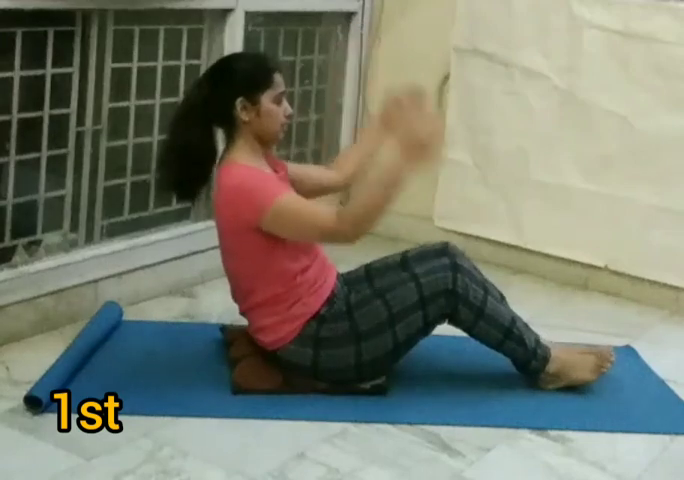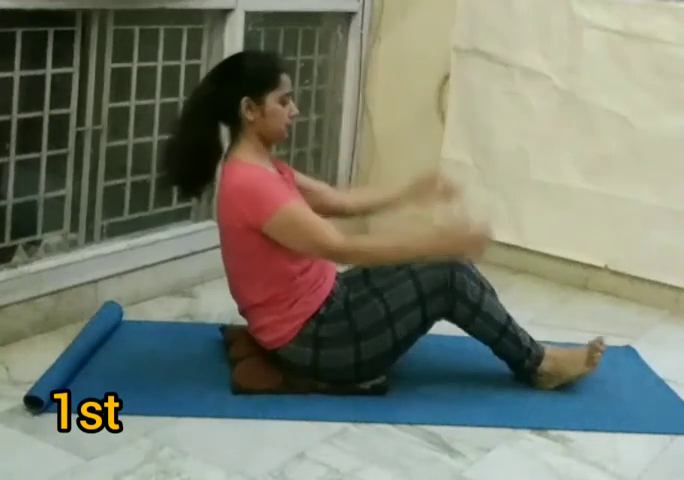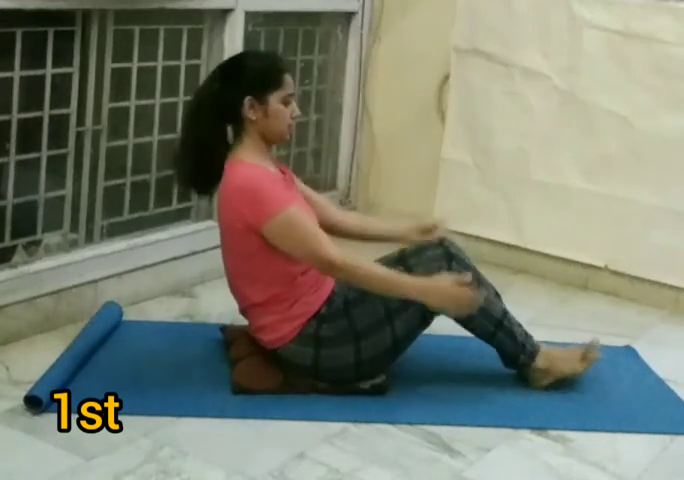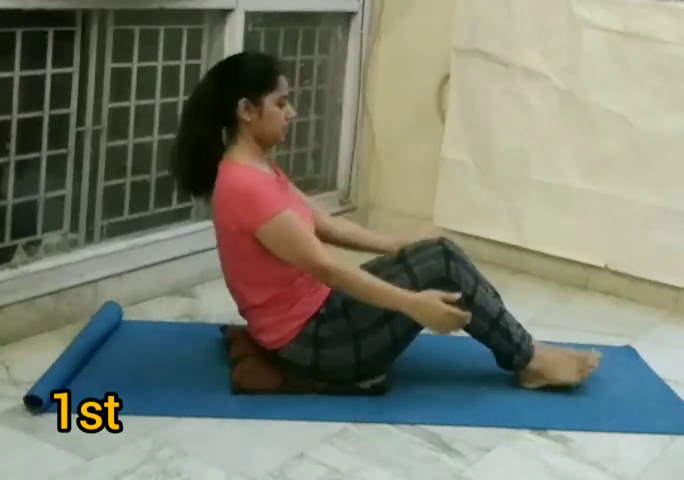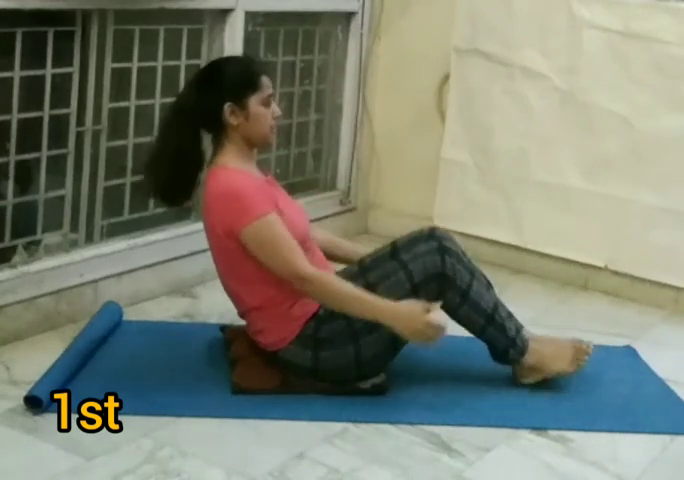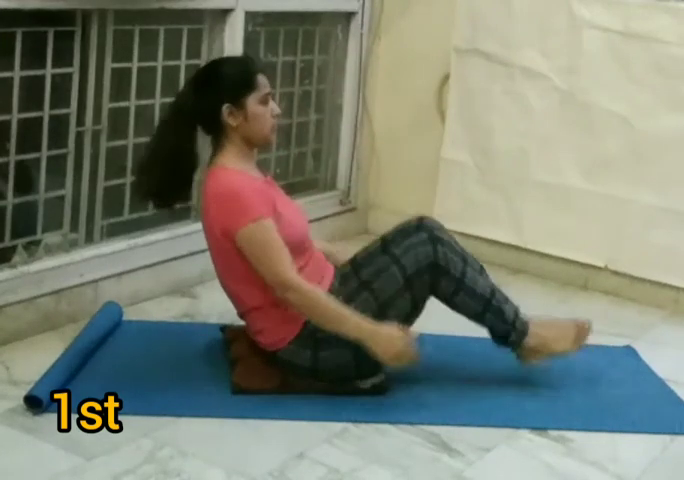
dt=0.2s
person 1, frame 1
left shoulder: (256, 166)
right shoulder: (244, 185)
left elbow: (334, 177)
right elbow: (345, 226)
left wrist: (381, 127)
right wrist: (405, 159)
left hip: (324, 304)
right hip: (311, 339)
left knee: (444, 257)
right knee: (447, 278)
left ankle: (534, 350)
right ankle: (544, 364)
person 1, frame 2
left shoulder: (261, 167)
right shoulder: (249, 184)
left elbow: (339, 201)
right elbow: (343, 249)
left wrist: (408, 192)
right wrist: (434, 243)
left hip: (323, 304)
right hip: (311, 339)
left knee: (442, 261)
right knee: (445, 275)
left ankle: (525, 349)
right ankle: (537, 364)
person 1, frame 3
left shoulder: (261, 169)
right shoulder: (251, 185)
left elbow: (333, 218)
right elbow: (333, 261)
left wrist: (408, 231)
right wrist: (423, 289)
left hip: (321, 308)
right hip: (311, 340)
left knee: (437, 255)
right knee: (442, 262)
left ankle: (524, 350)
right ankle: (533, 361)
person 1, frame 4
left shoulder: (258, 170)
right shoulder: (245, 187)
left elbow: (325, 225)
right elbow: (323, 267)
left wrist: (400, 248)
right wrist: (413, 304)
left hip: (318, 312)
right hip: (310, 341)
left knee: (438, 252)
right knee: (442, 265)
left ankle: (519, 350)
right ankle: (527, 361)
person 1, frame 5
left shoulder: (242, 174)
right shoulder: (234, 190)
left elbow: (305, 235)
right elbow: (303, 276)
left wrist: (381, 258)
right wrist: (391, 313)
left hip: (315, 314)
right hip: (310, 342)
left knee: (431, 241)
right knee: (436, 258)
left ankle: (514, 343)
right ankle: (523, 354)
person 1, frame 6
left shoulder: (241, 175)
right shoulder: (234, 190)
right elbow: (288, 286)
left wrist: (363, 267)
right wrist: (371, 334)
left hip: (318, 311)
right hip: (310, 342)
left knee: (421, 233)
right knee: (428, 251)
left ankle: (515, 328)
right ankle: (522, 336)
